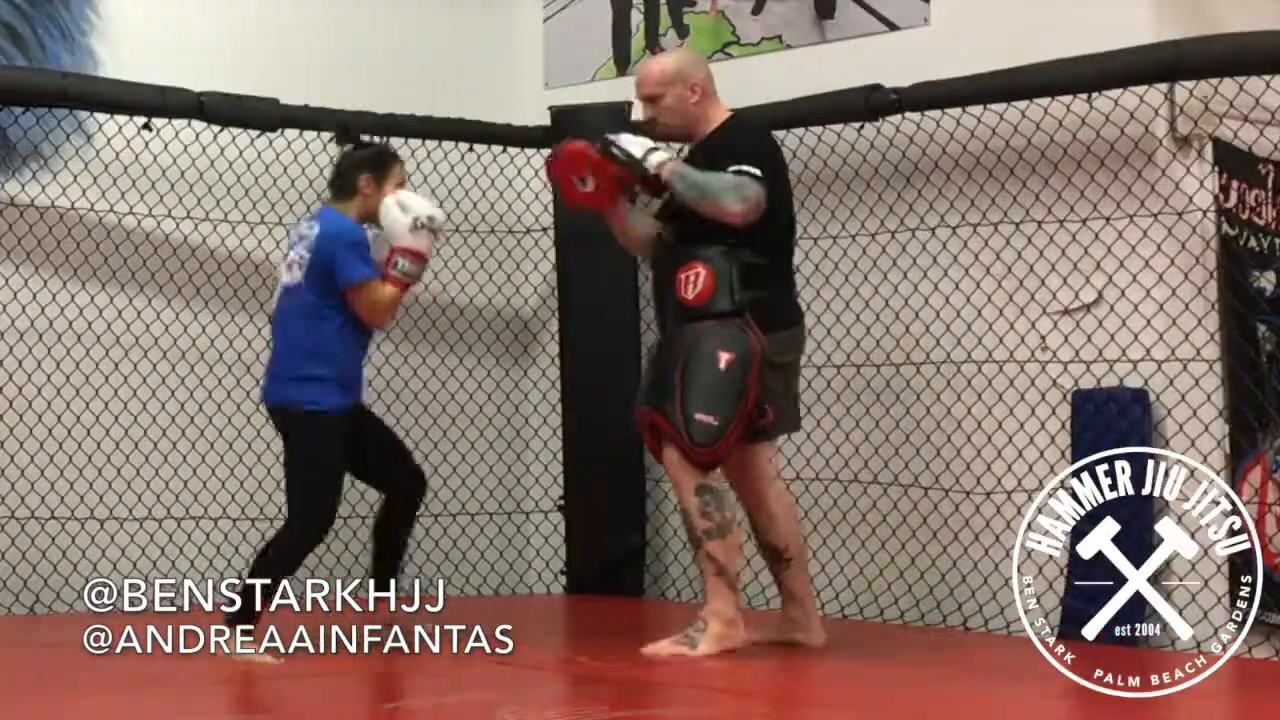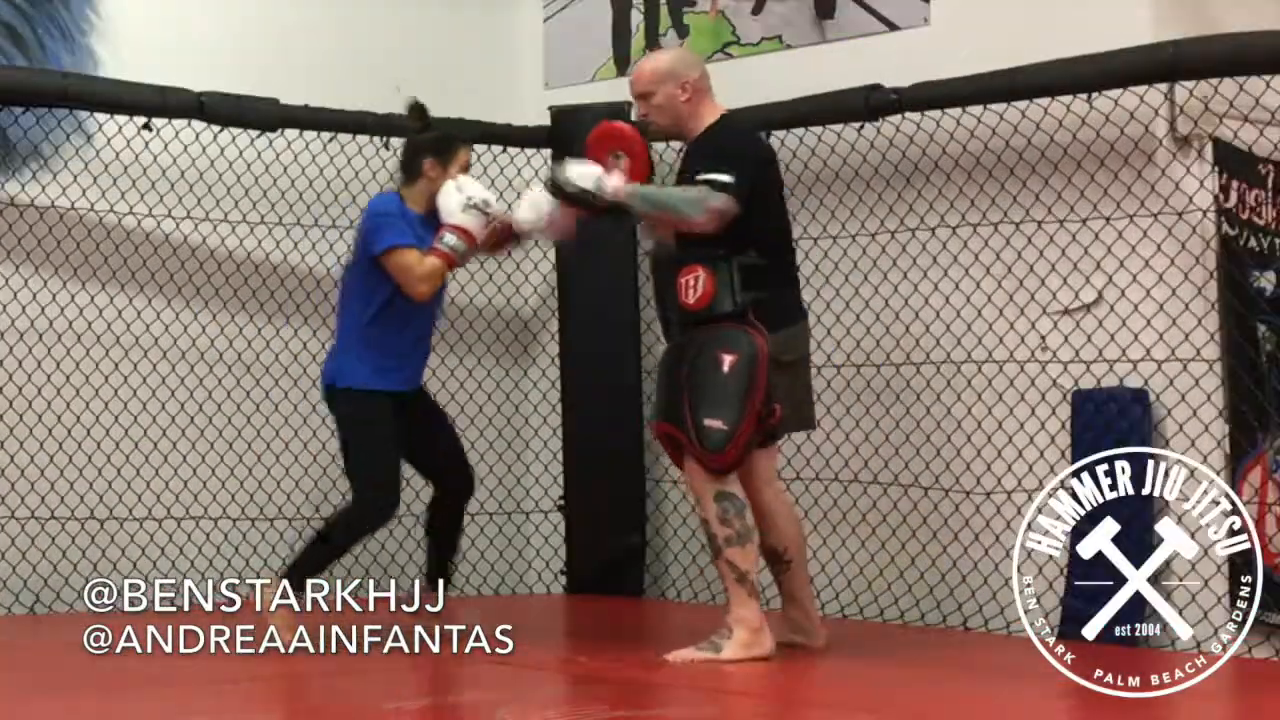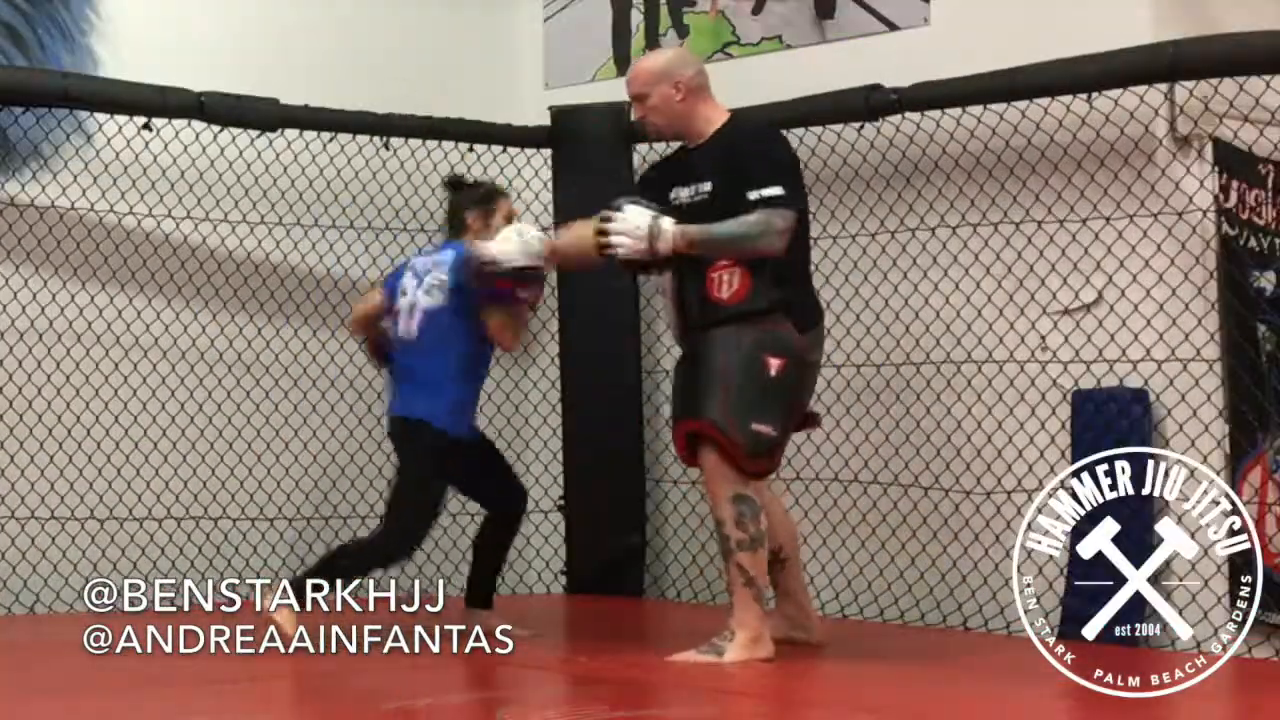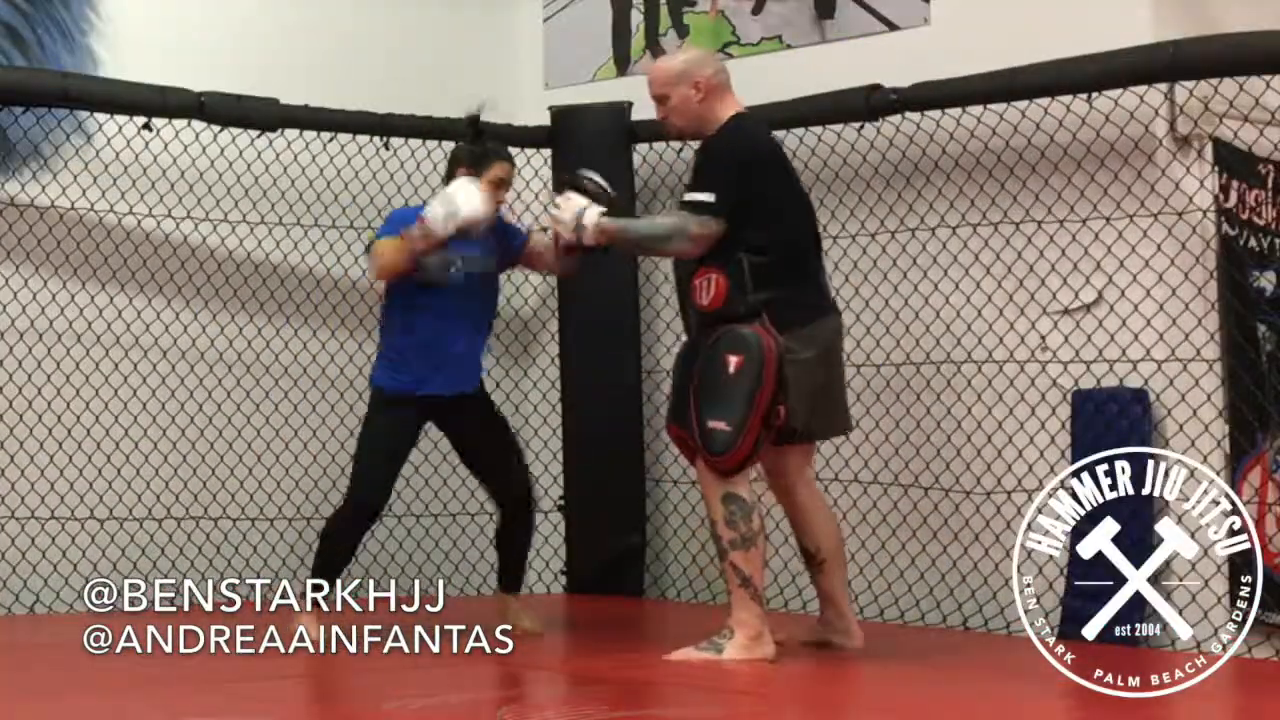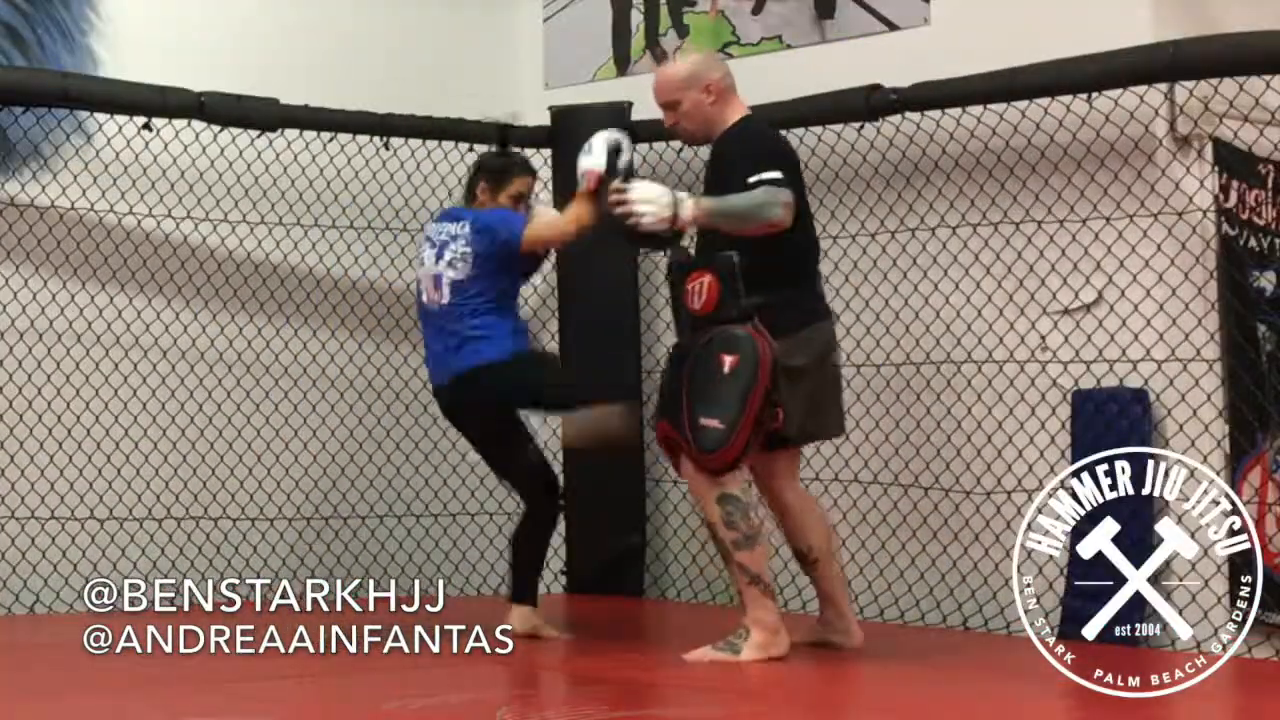
dt=0.3s
person 1, frame 1
left shoulder: (745, 142)
right shoulder: (697, 160)
left elbow: (737, 209)
right elbow: (654, 246)
left wrist: (658, 163)
right wrist: (608, 201)
left knee: (686, 461)
right knee: (750, 471)
left ankle: (721, 618)
right ankle: (800, 617)
person 1, frame 2
left shoulder: (737, 142)
right shoulder: (697, 155)
left elbow: (705, 215)
right elbow: (680, 238)
left wrist: (612, 187)
right wrist: (624, 187)
left hip: (748, 331)
left knee: (704, 467)
right knee: (752, 474)
left ankle: (746, 628)
right ankle: (801, 616)
person 1, frame 3
left shoulder: (764, 145)
right shoulder: (671, 171)
left elbow: (771, 236)
right elbow: (619, 229)
left wrist: (663, 236)
left hip: (765, 334)
right hip: (720, 338)
left knee: (721, 465)
right knee: (739, 472)
left ankle: (750, 631)
right ankle: (796, 615)
person 1, frame 4
left shoulder: (731, 143)
right shoulder: (747, 144)
left elbow: (690, 234)
left wrist: (595, 223)
left hip: (765, 332)
right hip: (793, 330)
left knee: (718, 467)
right knee: (789, 476)
left ankle: (748, 630)
right ankle: (837, 618)
person 1, frame 5
left shoulder: (749, 142)
right shoulder: (743, 147)
left elbow: (775, 211)
left wrist: (680, 208)
right wrist: (668, 216)
left hip: (765, 336)
right hip: (789, 335)
left knee: (705, 468)
right knee: (776, 478)
left ankle: (763, 628)
right ankle: (839, 618)
person 2, frame 1
left shoulder: (322, 226)
right shoulder: (344, 235)
right elbow: (375, 312)
right wrist: (409, 254)
left hip: (329, 399)
right hip: (309, 400)
left knee: (409, 486)
right knee: (309, 522)
right ankle: (238, 626)
person 2, frame 2
left shoulder: (428, 216)
right shoulder: (385, 211)
left elbow: (485, 243)
right elbow: (419, 283)
left wrist: (519, 227)
right wrist: (457, 231)
left hip: (400, 384)
right hip: (359, 385)
left knee: (456, 482)
right knee: (376, 502)
person 2, frame 3
left shoulder: (416, 266)
right shoulder: (476, 263)
left elbow: (361, 315)
right elbow: (506, 337)
left wrist: (391, 351)
right wrist: (525, 284)
left hip: (443, 423)
right hip: (432, 423)
left knee: (510, 501)
right knee: (397, 539)
left ankle: (479, 611)
right ankle: (291, 599)
person 2, frame 4
left shoulder: (498, 233)
right shoulder: (406, 219)
left elbow: (550, 258)
right elbow: (383, 267)
right wrist: (435, 228)
left hip: (464, 392)
right hip: (399, 390)
left knee: (517, 496)
right knee: (365, 500)
left ankle: (510, 601)
right ankle: (311, 607)
person 2, frame 5
left shoulder: (440, 227)
right shoulder: (490, 224)
right elbow: (565, 229)
left wrist: (525, 253)
right wrist: (591, 188)
left hip: (455, 387)
right hip: (497, 367)
left knee: (542, 493)
left ankle: (523, 610)
right ankle: (587, 423)
